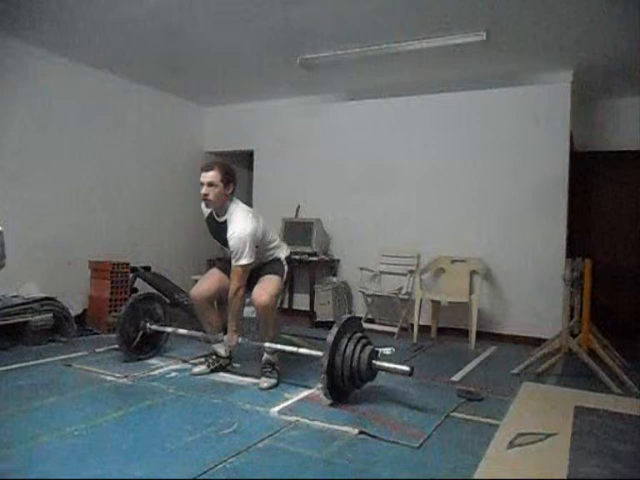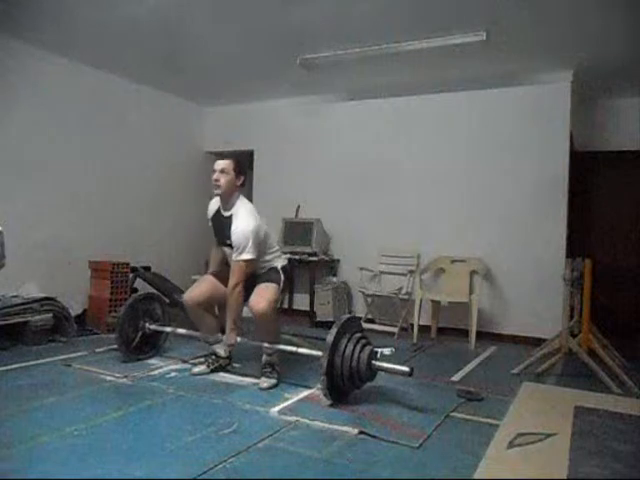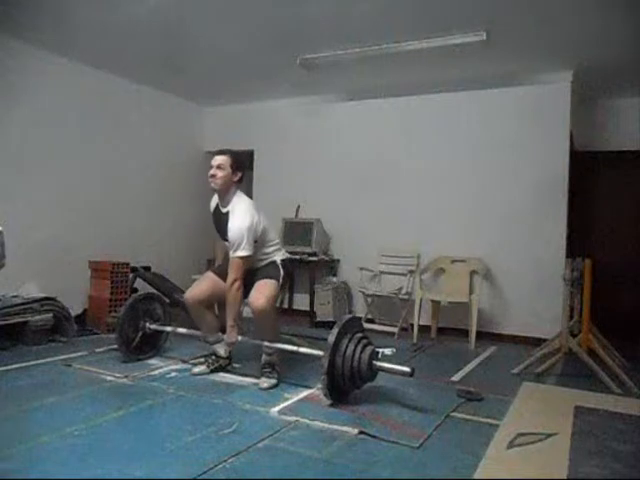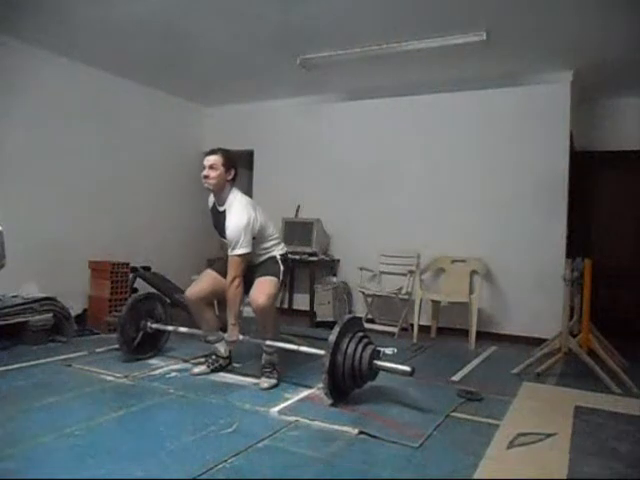
dt=0.3s
person 1, frame 1
left shoulder: (241, 227)
right shoulder: (207, 207)
left elbow: (237, 287)
left wrist: (233, 331)
left hip: (272, 260)
right hip: (240, 261)
left knee: (262, 300)
right knee: (199, 295)
left ankle: (270, 361)
right ankle: (221, 353)
person 1, frame 2
left shoulder: (245, 222)
right shoulder: (214, 206)
left elbow: (236, 284)
right elbow: (218, 244)
left wrist: (231, 329)
right wrist: (210, 277)
left hip: (268, 270)
right hip: (236, 266)
left knee: (260, 307)
right knee: (192, 299)
left ankle: (270, 361)
right ankle: (221, 353)
person 1, frame 3
left shoulder: (242, 218)
right shoulder: (216, 202)
left elbow: (235, 281)
left wrist: (231, 327)
right wrist: (216, 270)
left hip: (269, 263)
right hip: (239, 262)
left knee: (259, 303)
right knee: (193, 298)
left ankle: (270, 361)
right ankle: (221, 354)
person 1, frame 4
left shoulder: (239, 215)
right shoulder: (214, 200)
left elbow: (235, 279)
left wrist: (233, 325)
left hip: (269, 258)
right hip: (239, 258)
left knee: (260, 301)
right knee: (194, 295)
left ankle: (270, 360)
right ankle: (221, 353)
